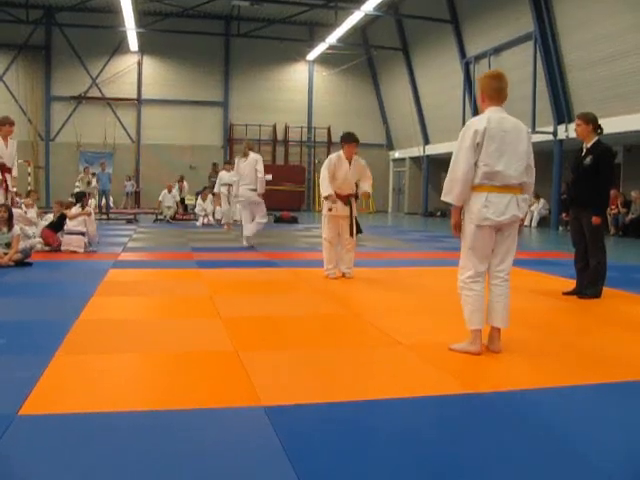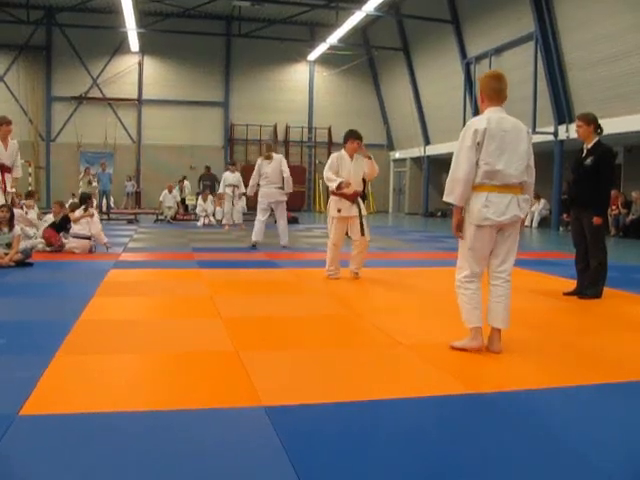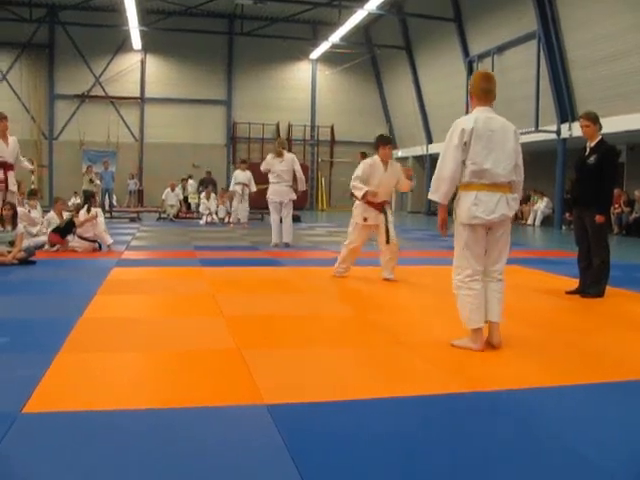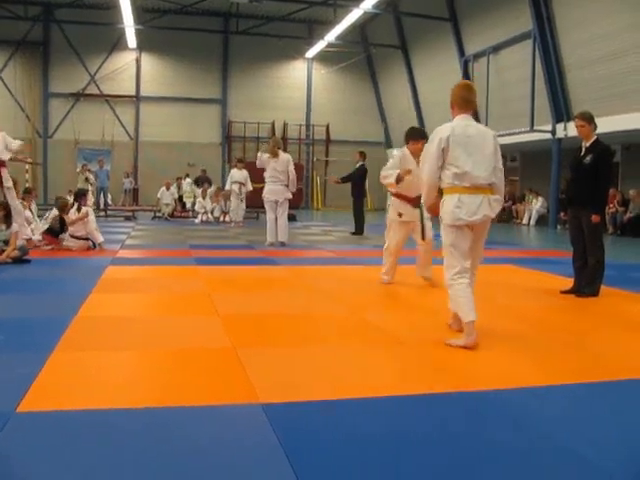
dt=0.4s
person 1, frame 1
left shoulder: (476, 125)
right shoulder: (521, 129)
left elbow: (461, 170)
right elbow: (529, 173)
left wrist: (455, 208)
right wrist: (521, 208)
left hip: (482, 203)
right hip: (511, 204)
left knee: (472, 273)
right knee: (500, 273)
left ankle: (475, 339)
right ankle: (495, 337)
person 1, frame 2
left shoulder: (476, 125)
right shoulder: (521, 129)
left elbow: (463, 170)
right elbow: (529, 173)
left wrist: (457, 208)
right wrist: (521, 208)
left hip: (483, 203)
right hip: (511, 204)
left knee: (468, 273)
right knee: (502, 274)
left ankle: (475, 335)
right ankle: (495, 337)
person 1, frame 3
left shoulder: (464, 124)
right shoulder: (510, 129)
left elbow: (449, 168)
right elbow: (518, 171)
left wrist: (442, 205)
right wrist: (511, 203)
left hip: (474, 200)
right hip: (502, 201)
left knee: (468, 272)
right knee: (494, 271)
left ankle: (476, 336)
right ankle: (493, 330)
person 1, frame 4
left shoulder: (443, 132)
right shoulder: (489, 135)
left elbow: (429, 173)
right elbow: (499, 175)
left wrist: (430, 202)
right wrist: (494, 205)
left hip: (457, 203)
right hip: (484, 203)
left knee: (456, 270)
right knee: (469, 267)
left ankle: (469, 332)
right ankle: (458, 318)
person 2, frame 1
left shoulder: (604, 151)
right shoulder: (581, 152)
left elbow: (606, 184)
left wrist: (599, 212)
right wrist: (568, 208)
left hip: (592, 210)
right hip: (577, 209)
left knee: (594, 250)
right knee: (580, 249)
left ankle: (594, 288)
right ankle: (581, 285)
person 2, frame 2
left shoulder: (604, 151)
right shoulder: (581, 153)
left elbow: (606, 185)
left wrist: (600, 212)
right wrist: (569, 208)
left hip: (593, 210)
right hip: (578, 209)
left knee: (595, 250)
right knee: (581, 250)
left ankle: (594, 288)
right ankle: (582, 285)
person 2, frame 3
left shoulder: (607, 150)
right shoulder: (584, 151)
left elbow: (609, 183)
left wrist: (603, 211)
right wrist: (572, 207)
left hip: (596, 209)
right hip: (580, 208)
left knee: (598, 249)
right knee: (583, 248)
left ankle: (597, 287)
right ankle: (584, 284)
person 2, frame 4
left shoulder: (603, 150)
right shoulder: (579, 151)
left elbow: (604, 183)
left wrist: (599, 211)
right wrist: (567, 207)
left hip: (591, 208)
right hip: (575, 207)
left knee: (593, 248)
right knee: (578, 248)
left ankle: (591, 287)
right ankle: (579, 284)
person 3, frame 1
left shoulder: (360, 163)
right shoulder: (333, 159)
left elbow: (364, 181)
right elbow: (324, 178)
left wrist: (365, 191)
right wrist: (329, 195)
left hip: (348, 203)
right hip: (332, 202)
left knee: (349, 239)
right knee: (329, 237)
left ankle: (346, 269)
right ankle: (331, 270)
person 3, frame 2
left shoulder: (361, 159)
right shoulder: (336, 158)
left elbow: (371, 174)
right elbow: (328, 175)
left wrist: (367, 157)
right wrist: (340, 183)
left hip: (356, 203)
right hip: (339, 202)
left knee: (362, 238)
right knee: (335, 240)
left ankle: (356, 268)
right ankle: (332, 271)
person 3, frame 3
left shoulder: (396, 167)
right shoulder: (368, 164)
left elbow: (403, 187)
right elbow: (355, 182)
left wrist: (407, 177)
right wrist: (365, 192)
left hip: (383, 210)
right hip: (365, 209)
left knee: (390, 243)
right knee: (354, 242)
left ankle: (387, 273)
right ankle: (340, 268)
person 3, frame 4
right shoulder: (398, 156)
right elbow: (384, 176)
right wrist: (398, 174)
left hip: (417, 206)
right hip: (399, 204)
left knee: (427, 240)
right knee: (394, 244)
left ankle: (425, 272)
right ankle: (387, 274)
